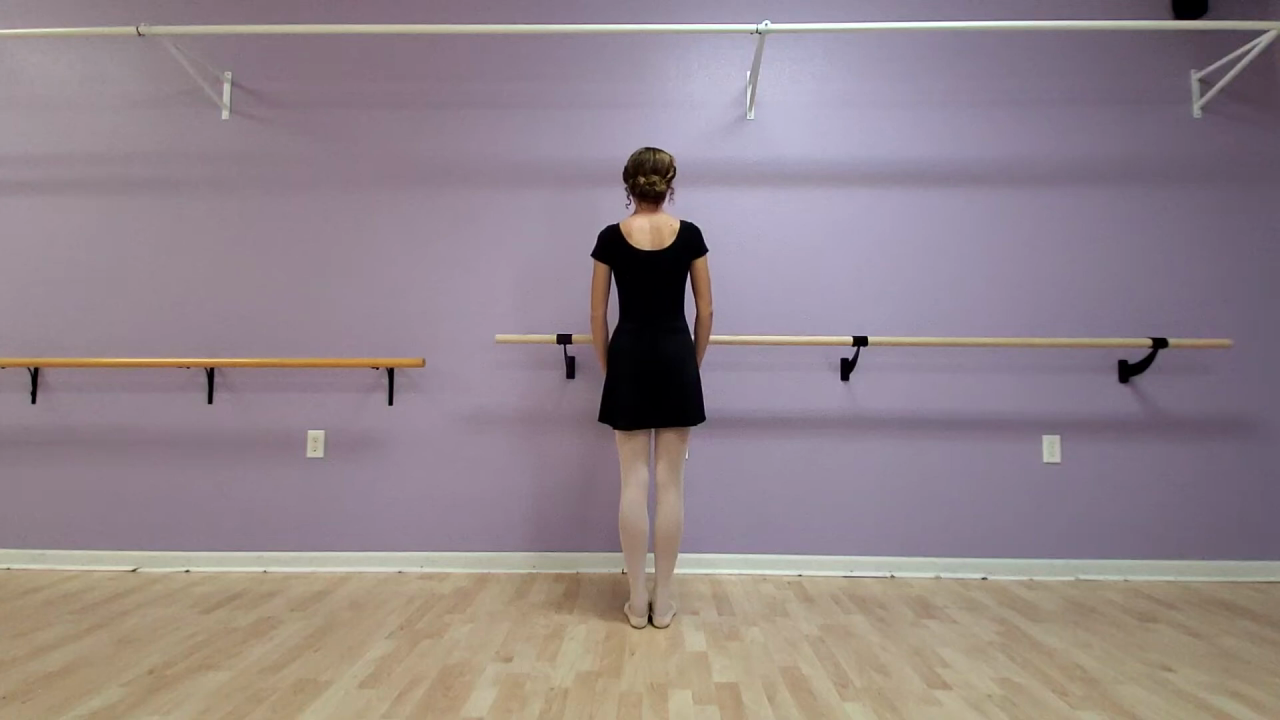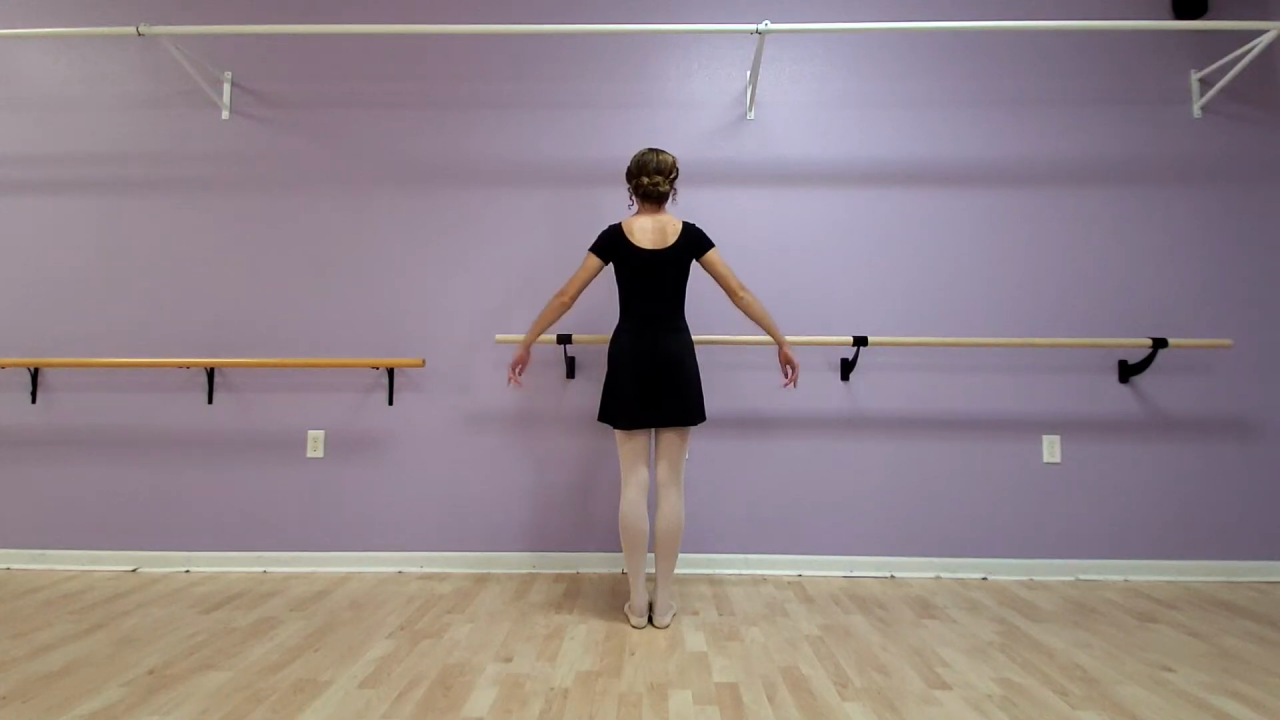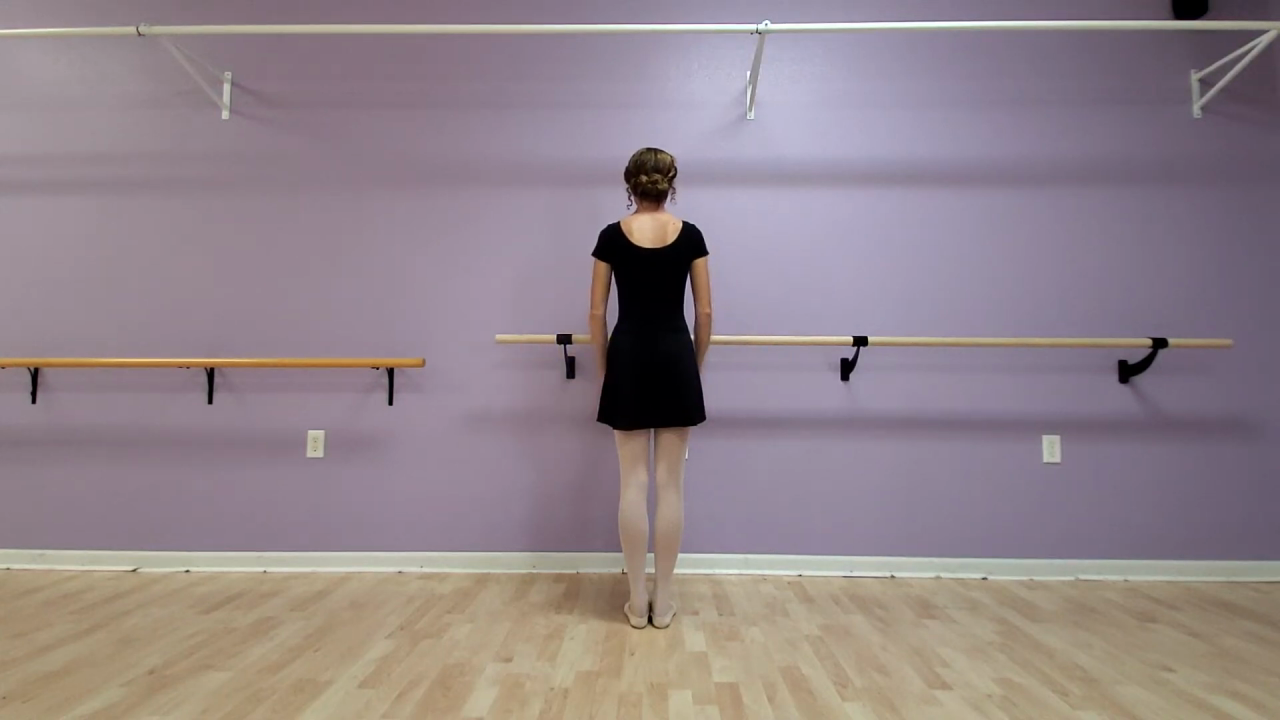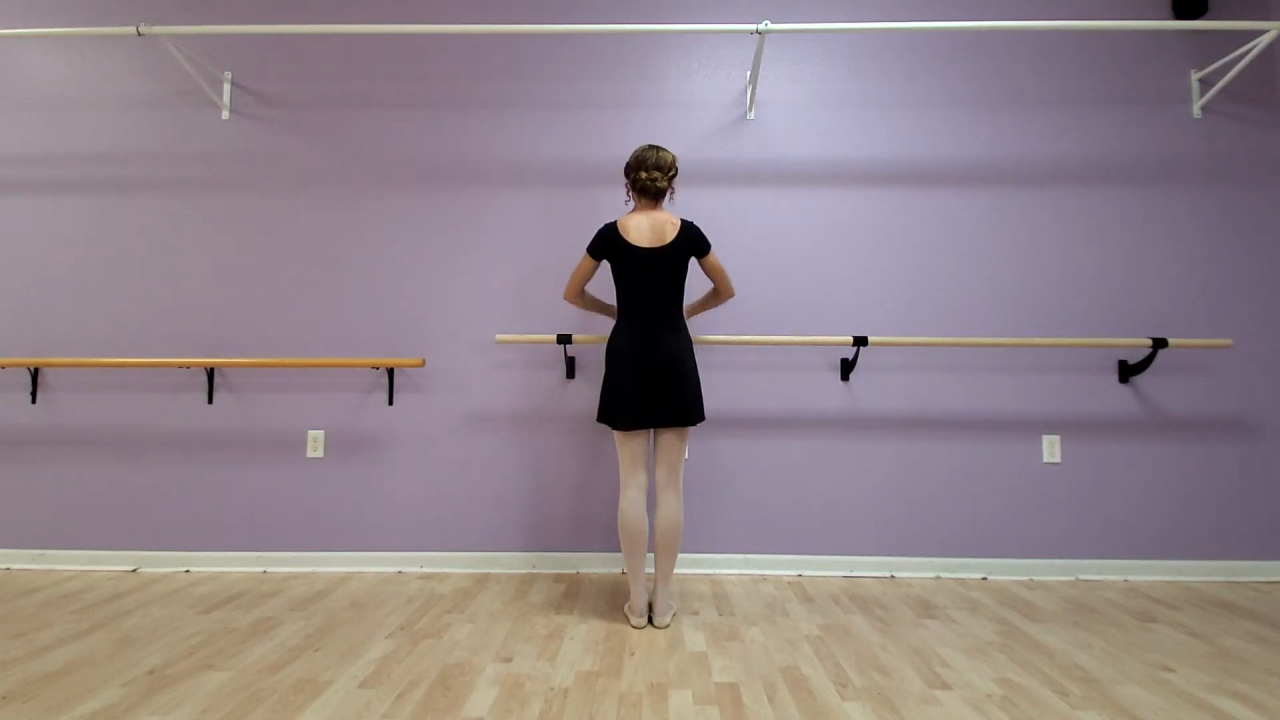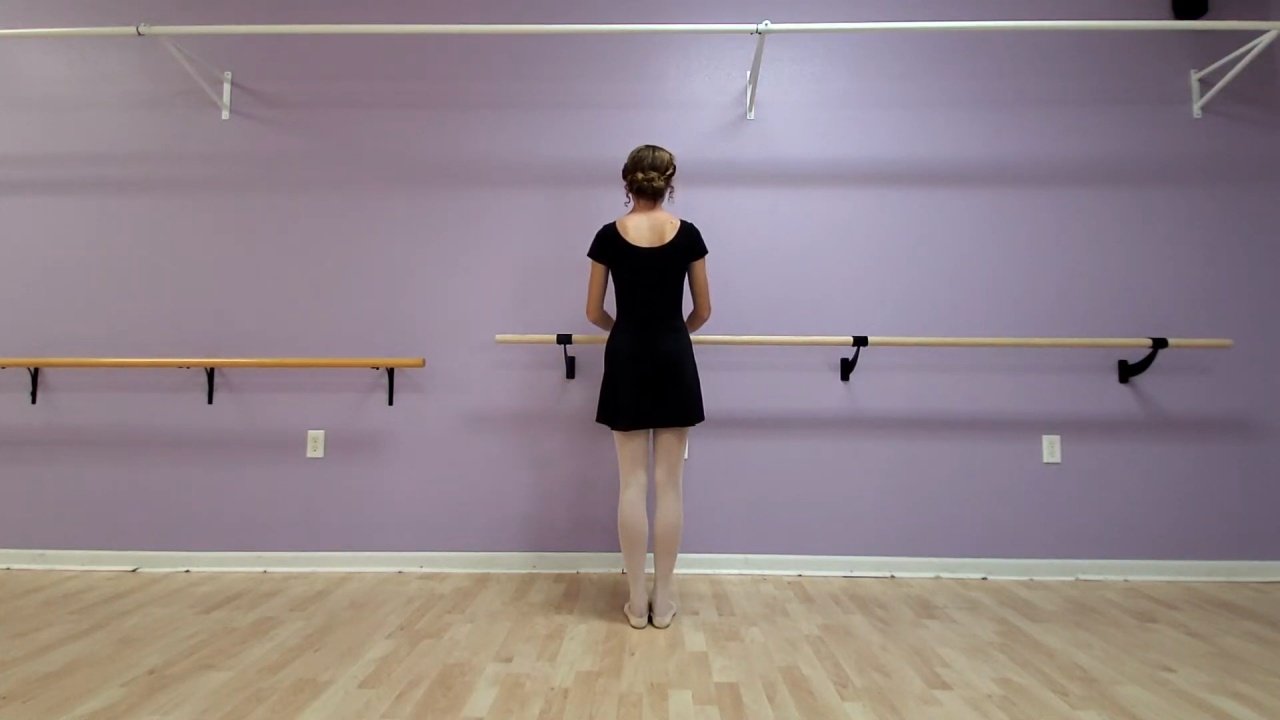
dt=1s
person 1, frame 1
left shoulder: (611, 237)
right shoulder: (689, 235)
left elbow: (598, 315)
right elbow: (705, 311)
left wrist: (608, 368)
right wrist: (692, 364)
left hip: (629, 359)
right hip: (675, 359)
left knee: (633, 482)
right knee: (669, 483)
left ankle: (637, 600)
right ankle: (662, 601)
person 1, frame 2
left shoulder: (614, 236)
right shoulder: (689, 235)
left elbow: (565, 296)
right elbow: (739, 293)
left wrist: (525, 346)
right wrist: (782, 344)
left hip: (629, 360)
right hip: (675, 359)
left knee: (633, 482)
right knee: (670, 483)
left ankle: (637, 601)
right ankle: (662, 601)
person 1, frame 3
left shoulder: (612, 236)
right shoulder: (689, 235)
left elbow: (597, 313)
right elbow: (704, 312)
left wrist: (603, 373)
right wrist: (696, 368)
left hip: (629, 359)
right hip: (674, 359)
left knee: (633, 482)
right knee: (669, 483)
left ankle: (638, 600)
right ankle: (662, 600)
person 1, frame 4
left shoulder: (611, 234)
right shoulder: (687, 232)
left elbow: (572, 293)
right elbow: (725, 290)
left hip: (628, 359)
right hip: (674, 358)
left knee: (633, 482)
right knee: (669, 483)
left ankle: (638, 600)
right ankle: (663, 599)
person 1, frame 5
left shoulder: (609, 236)
right shoulder: (687, 234)
left elbow: (594, 313)
right elbow: (702, 312)
left hip: (627, 359)
right hip: (673, 360)
left knee: (632, 483)
right knee: (668, 483)
left ankle: (637, 600)
right ankle: (662, 599)
